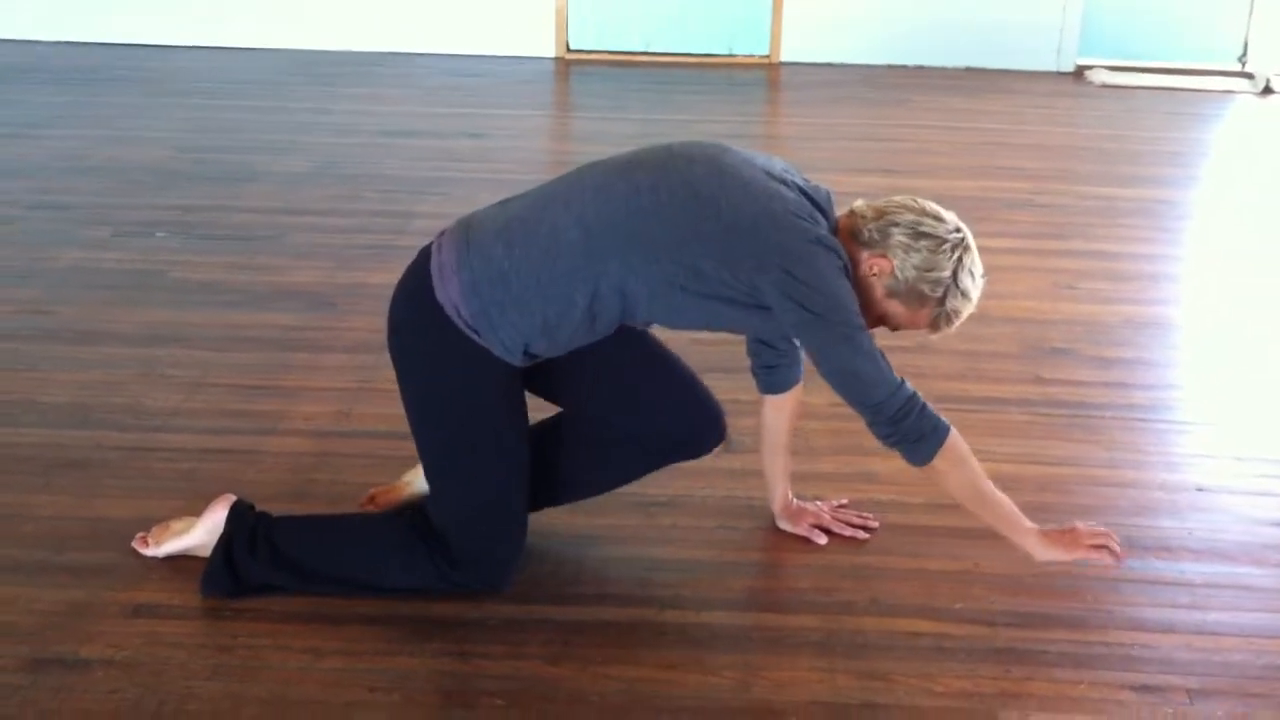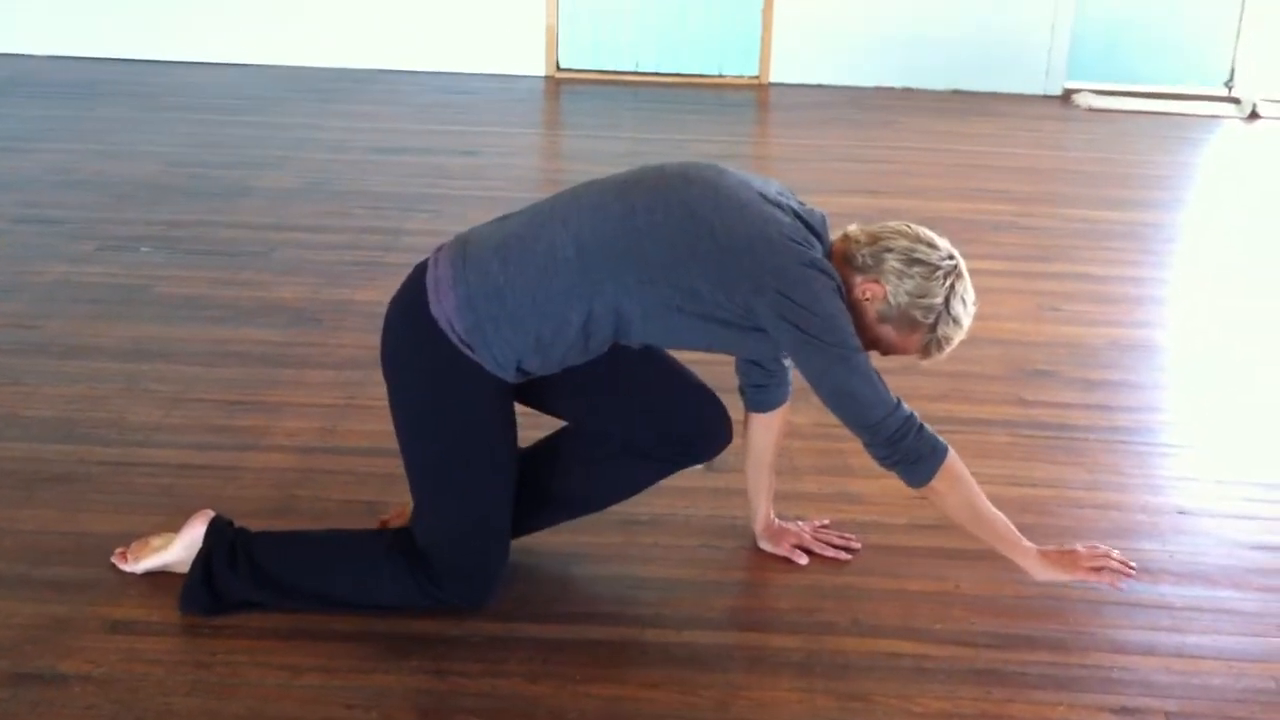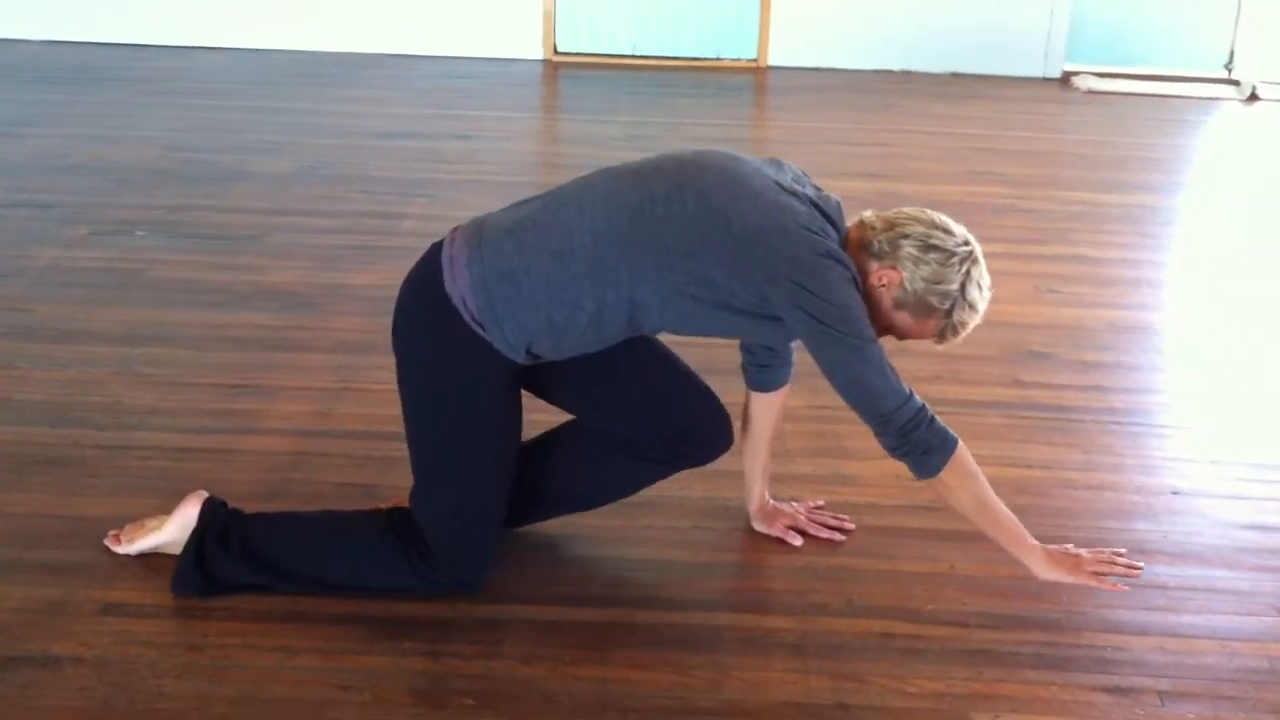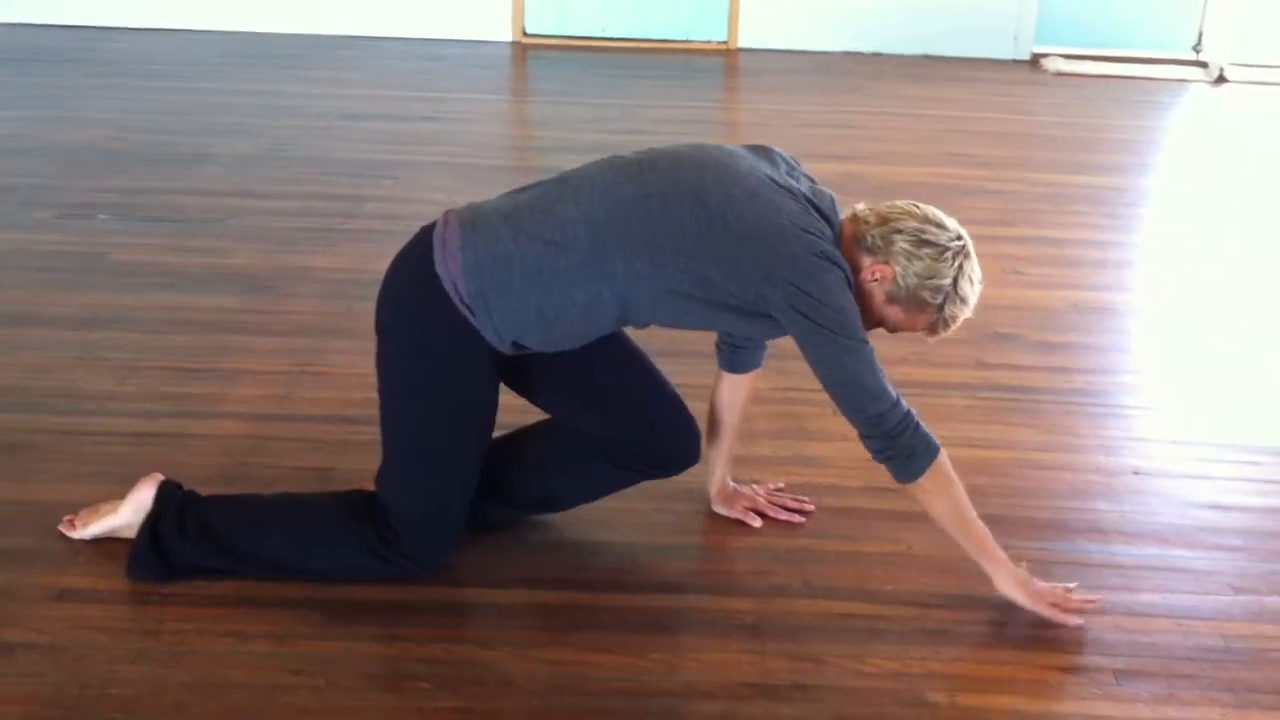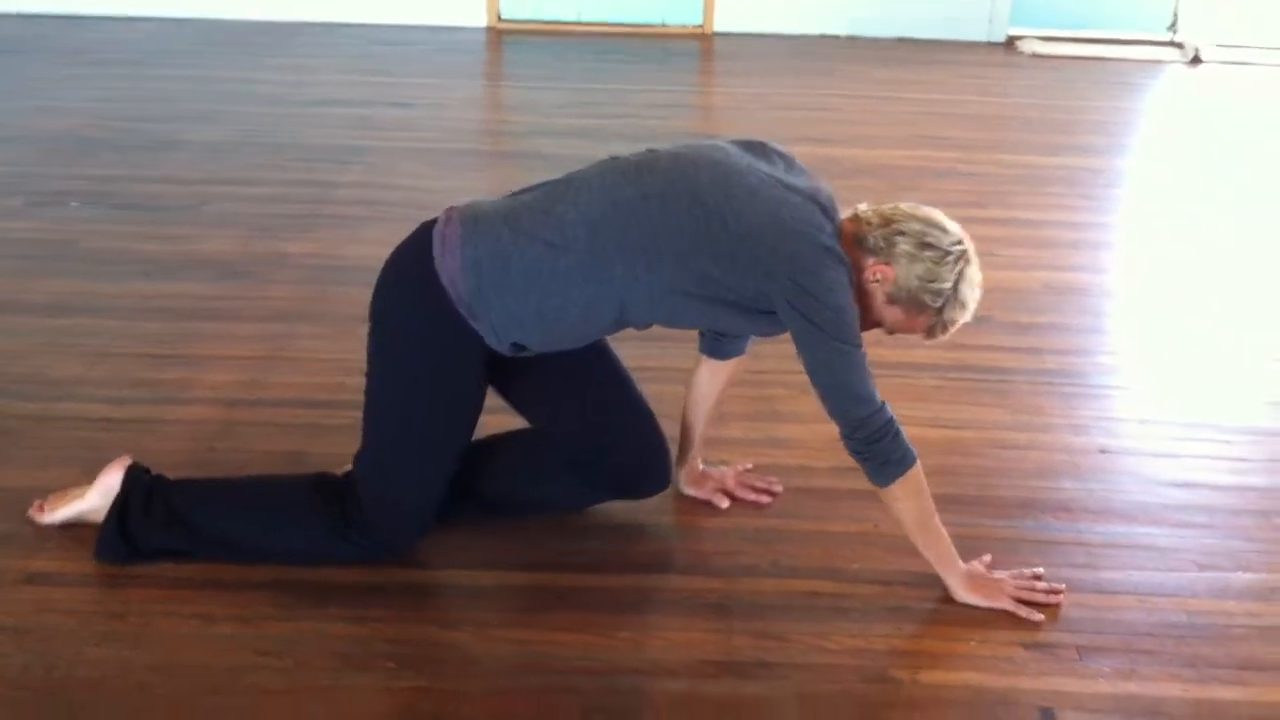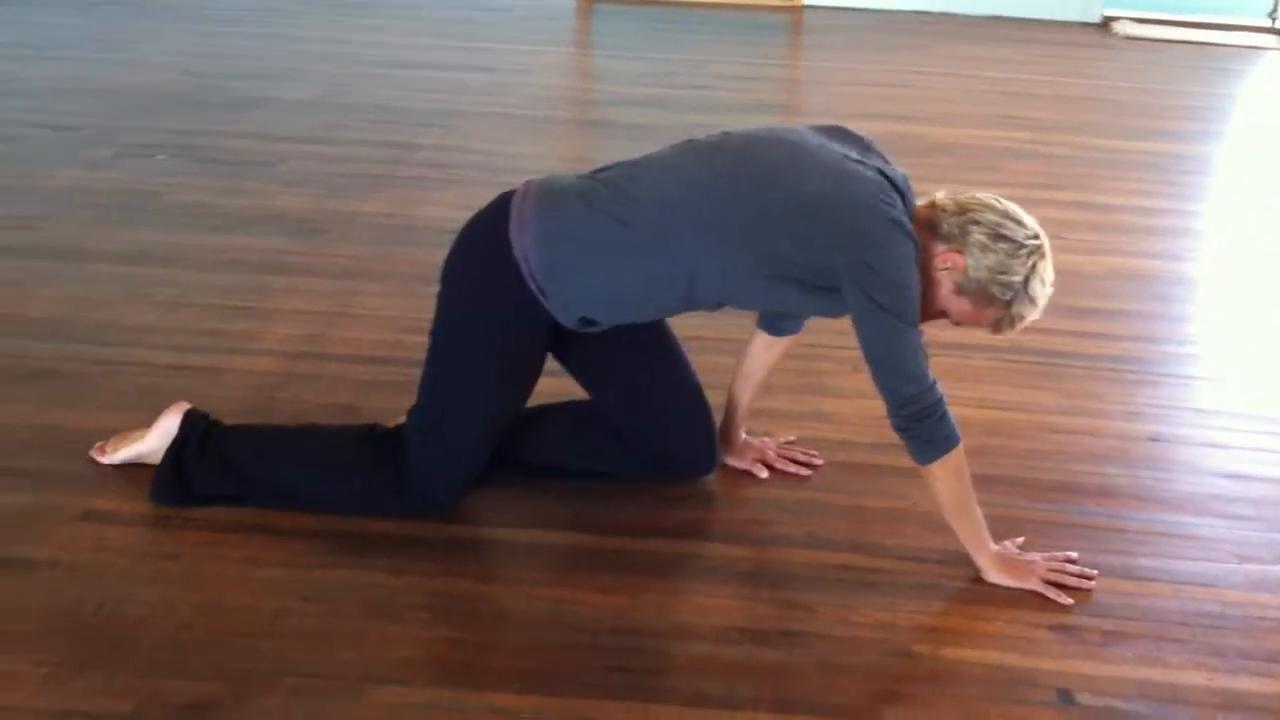
dt=0.4s
person 1, frame 1
left shoulder: (797, 217)
right shoulder: (803, 260)
left elbow: (775, 356)
right elbow: (901, 418)
left wrist: (782, 499)
right wrist: (1032, 537)
left hip: (515, 300)
right hip: (455, 320)
left knee: (690, 426)
right knee: (478, 562)
left ankle: (458, 473)
right ankle: (239, 538)
person 1, frame 2
left shoulder: (789, 234)
right shoulder: (798, 281)
left elbow: (763, 378)
right elbow: (900, 441)
left wrist: (766, 518)
right wrist: (1032, 556)
left hip: (510, 318)
right hip: (447, 336)
left knee: (693, 429)
right knee: (460, 580)
left ankle: (459, 501)
right ankle: (217, 554)
person 1, frame 3
left shoulder: (802, 217)
right shoulder: (815, 268)
left elbow: (767, 356)
right elbow: (909, 431)
left wrist: (759, 499)
right wrist: (1036, 555)
left hip: (517, 304)
right hip: (460, 317)
left knee: (694, 433)
right knee: (453, 565)
left ankle: (456, 491)
right ankle: (212, 535)
person 1, frame 4
left shoulder: (788, 190)
right shoulder: (809, 265)
left elbow: (741, 336)
right elbow: (893, 432)
left wrist: (722, 480)
right wrist: (1005, 573)
left hip: (502, 293)
right hip: (446, 302)
left knee: (661, 442)
right knee: (412, 545)
left ankle: (428, 485)
right ankle: (169, 517)
person 1, frame 5
left shoulder: (786, 184)
right shoulder: (813, 264)
left elbow: (724, 322)
right elbow: (871, 433)
left wrist: (693, 462)
right wrist: (957, 575)
left hip: (491, 286)
right hip: (445, 299)
left knee: (634, 465)
right knee: (379, 527)
left ankle: (409, 468)
right ankle: (138, 503)
person 1, frame 6
left shoulder: (859, 169)
right shoulder: (881, 241)
left elbow: (780, 285)
right elbow: (918, 412)
left wrist: (736, 428)
right wrist: (986, 553)
left hip: (565, 262)
right hip: (517, 271)
left knee: (682, 449)
right knee: (423, 480)
left ankle: (453, 432)
right ankle: (195, 446)
